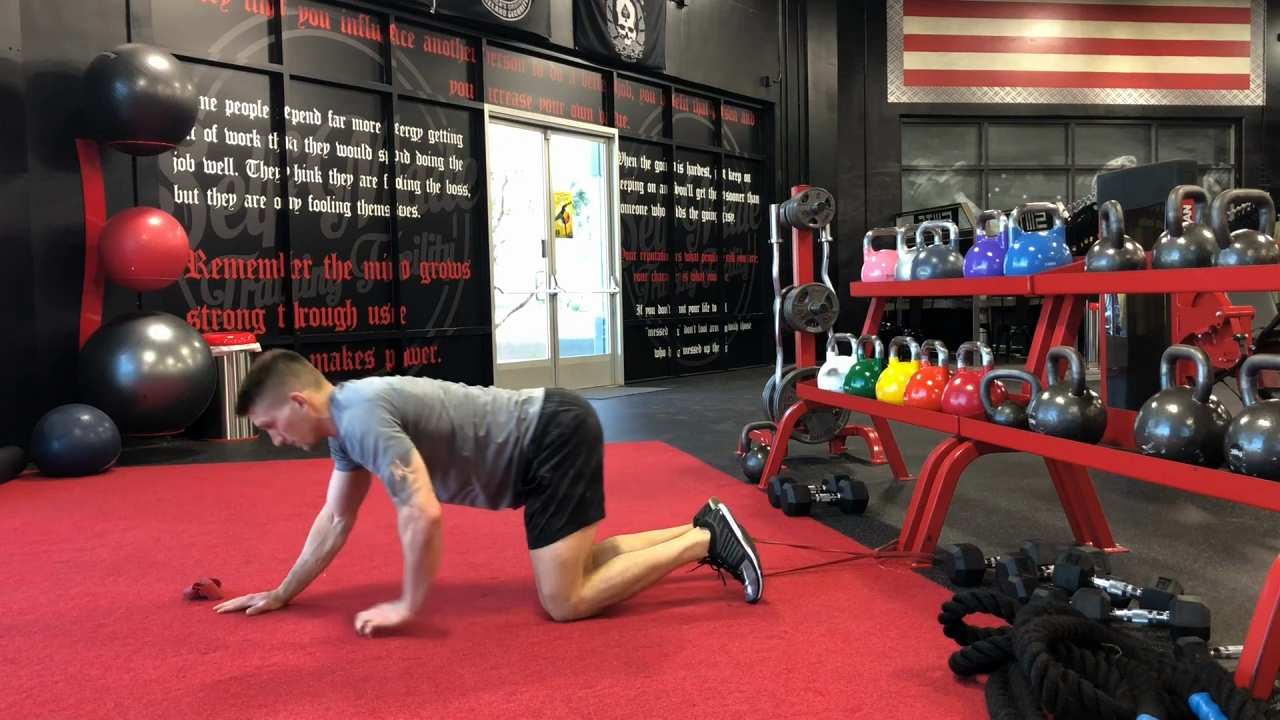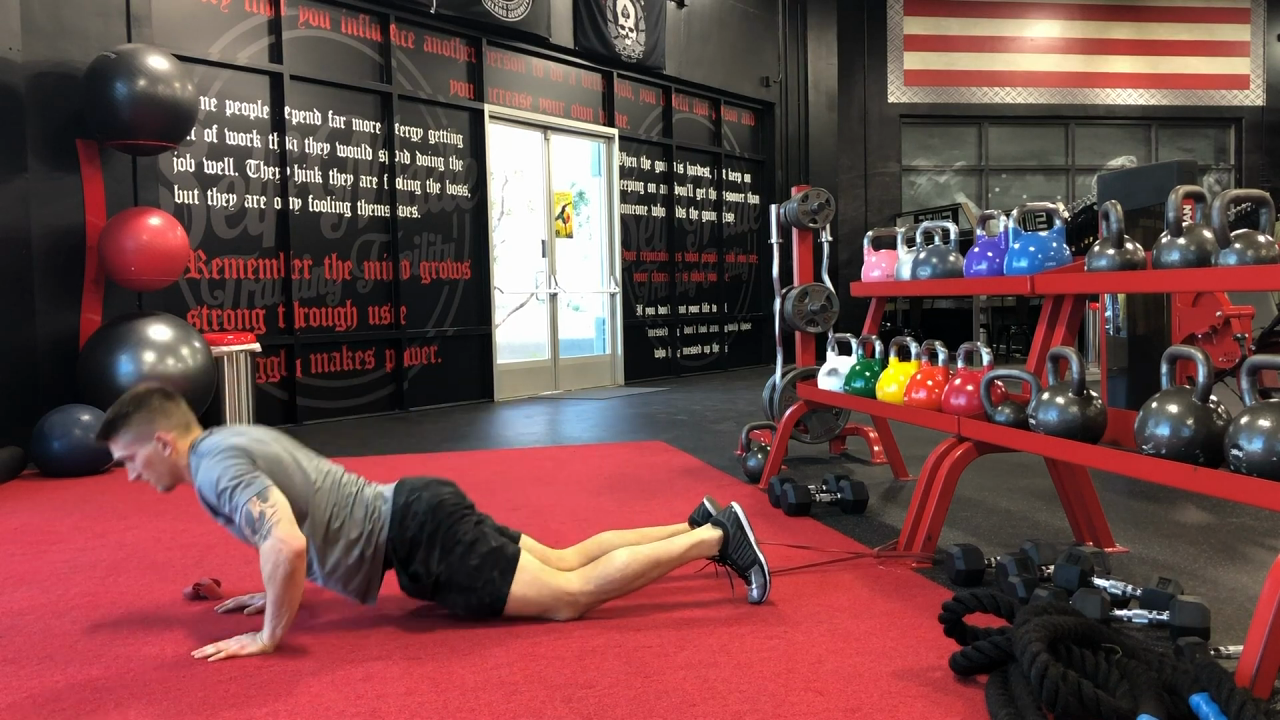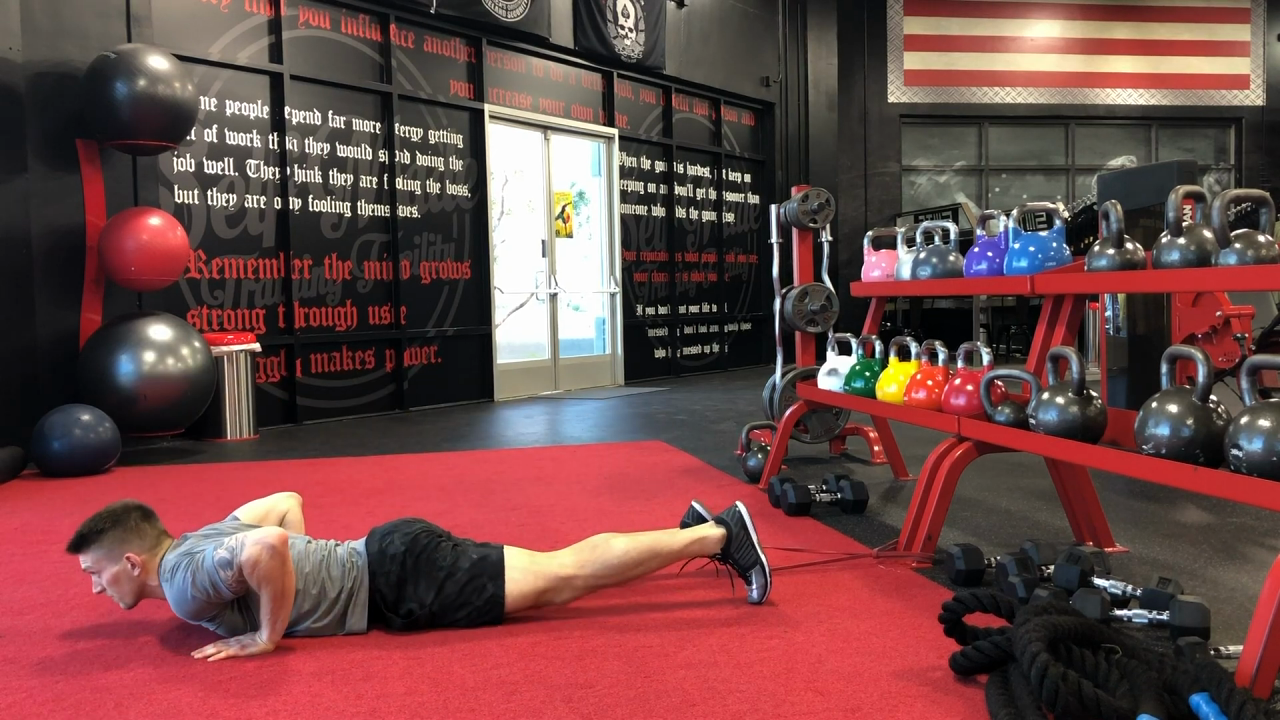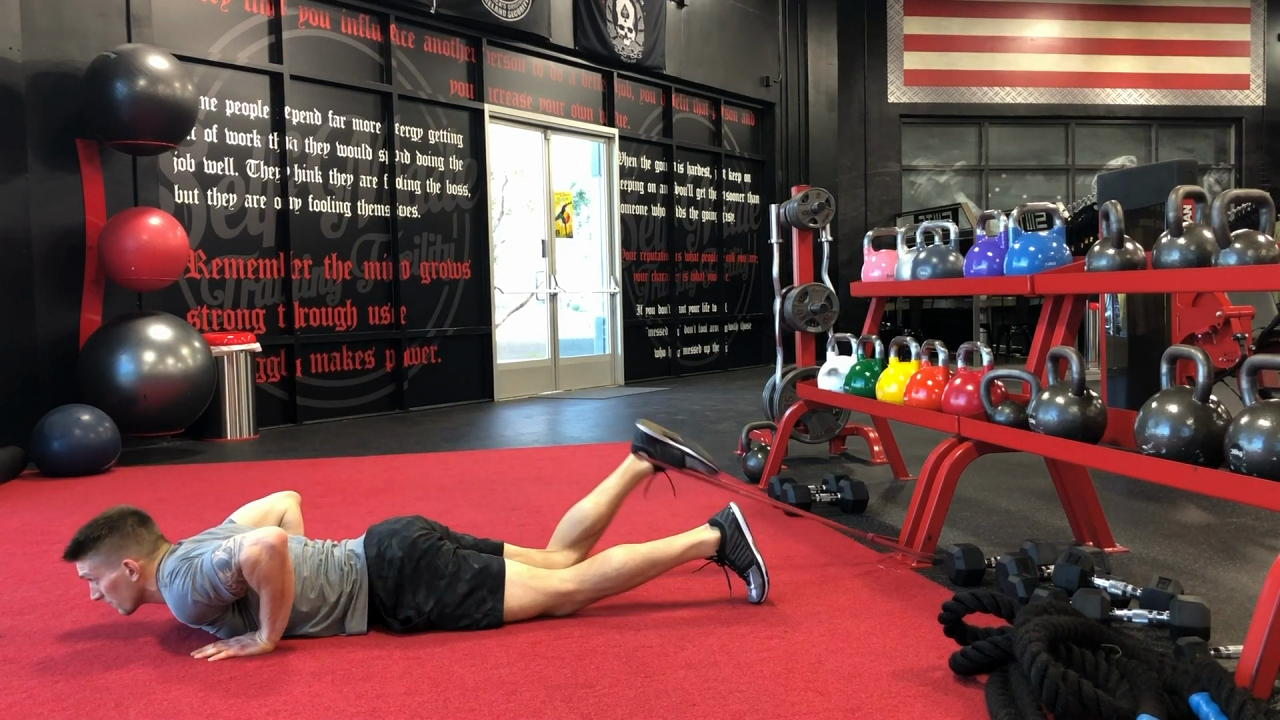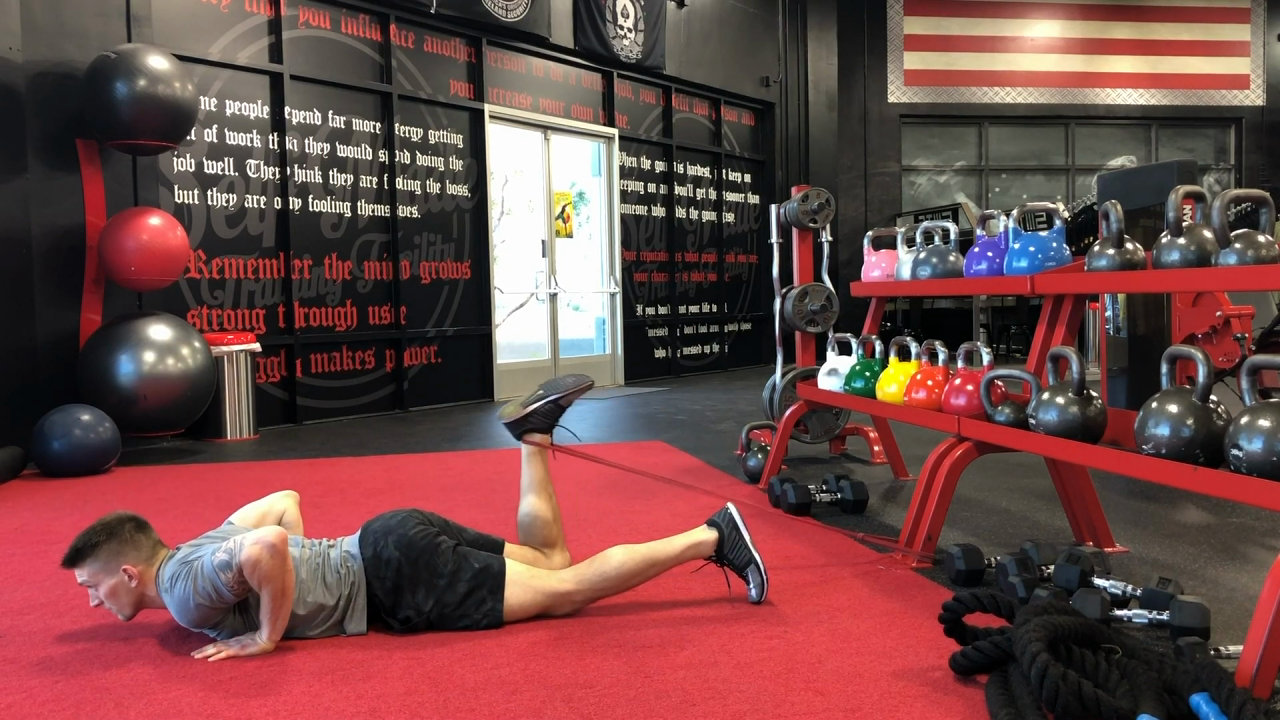
dt=1s
person 1, frame 1
left shoulder: (362, 416)
right shoulder: (349, 415)
left elbow: (424, 514)
right elbow: (336, 518)
left wrist: (409, 604)
right wrist: (283, 593)
left hip: (553, 435)
right hip: (548, 432)
left knee: (567, 602)
right knee: (575, 570)
left ankle: (706, 541)
right ankle: (703, 528)
person 1, frame 2
left shoulder: (212, 466)
right shoulder: (234, 441)
left elbow: (289, 546)
left wrist: (270, 634)
right wrist: (275, 591)
left hip: (418, 536)
right hip: (415, 513)
left knee: (574, 594)
right knee: (569, 564)
left ankle: (714, 541)
right ankle: (702, 525)
person 1, frame 3
left shoulder: (184, 584)
right shoulder: (204, 542)
left elbow: (270, 545)
right elbow: (286, 501)
left wrist: (269, 634)
left hip: (401, 576)
right hip: (397, 557)
left knee: (565, 579)
right knee: (559, 563)
left ankle: (717, 535)
right ankle: (696, 531)
person 1, frame 4
left shoulder: (184, 588)
right shoulder: (204, 548)
left elbow: (266, 547)
right elbow: (285, 501)
left wrist: (268, 634)
left hip: (399, 578)
right hip: (396, 550)
left knee: (567, 591)
right knee: (561, 558)
left ankle: (713, 536)
right ankle: (643, 459)
person 1, frame 5
left shoulder: (185, 593)
right shoulder: (203, 548)
left elbow: (266, 547)
right elbow: (285, 500)
left wrist: (268, 634)
left hip: (398, 574)
right hip: (396, 542)
left knee: (566, 590)
right knee: (551, 560)
left ankle: (711, 536)
right ankle: (534, 431)
